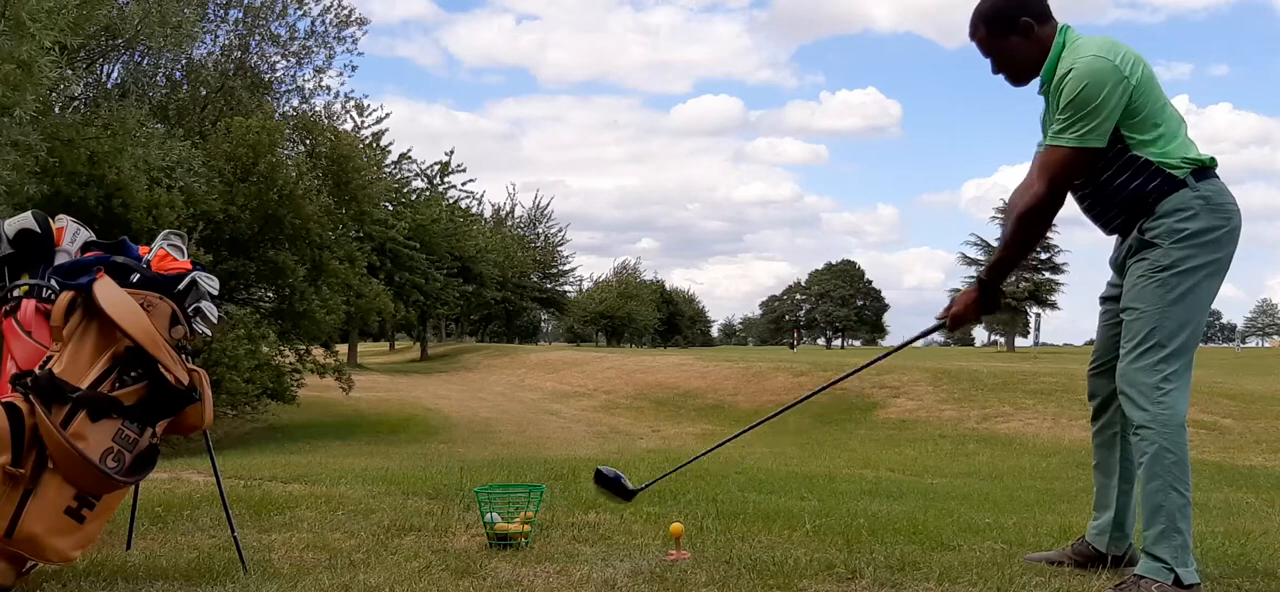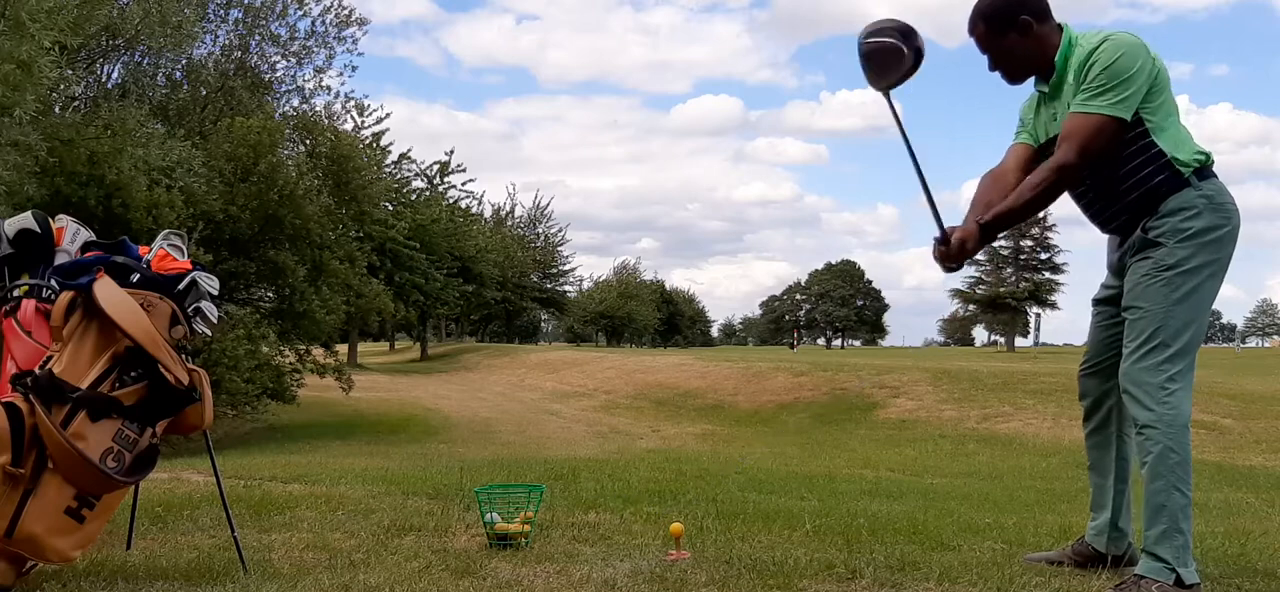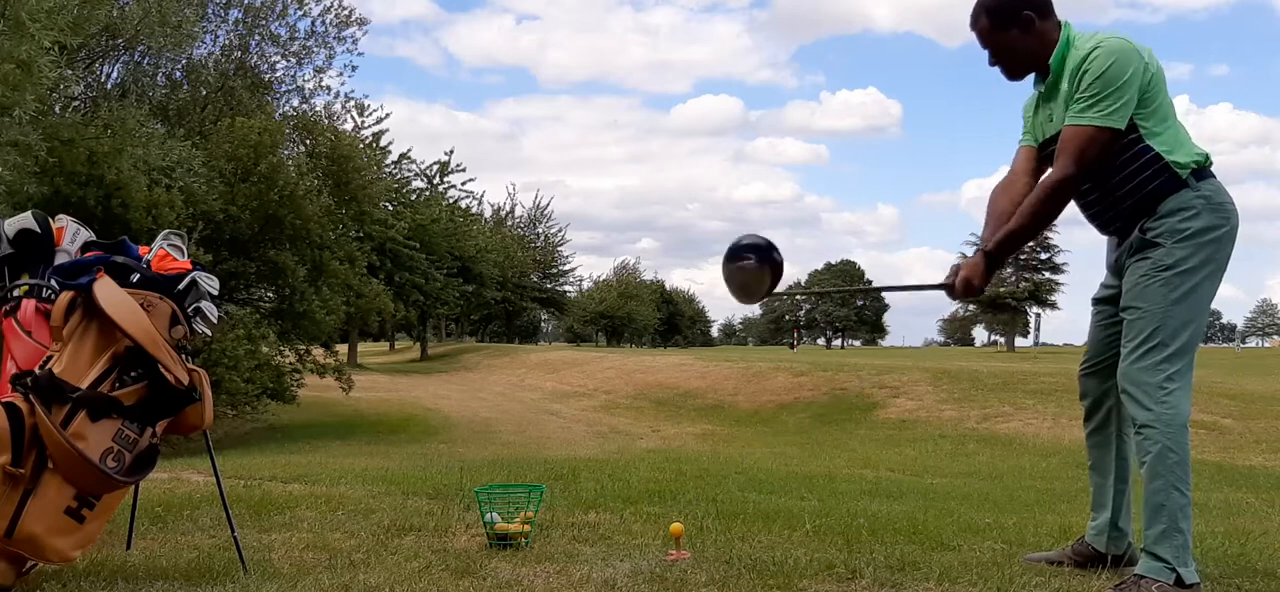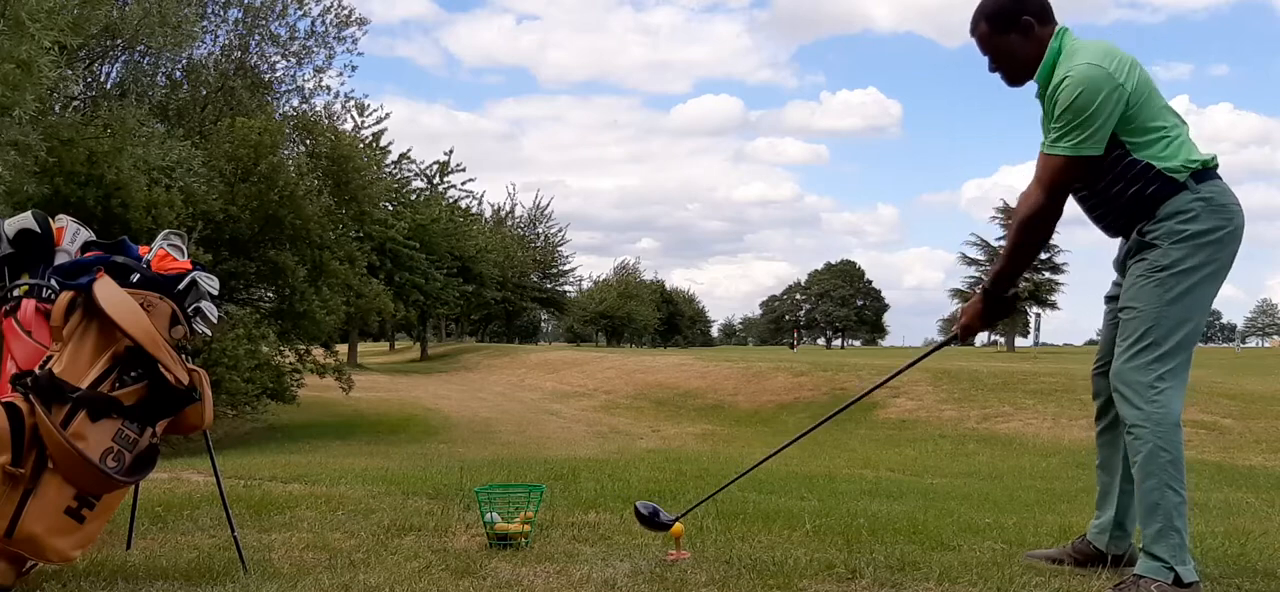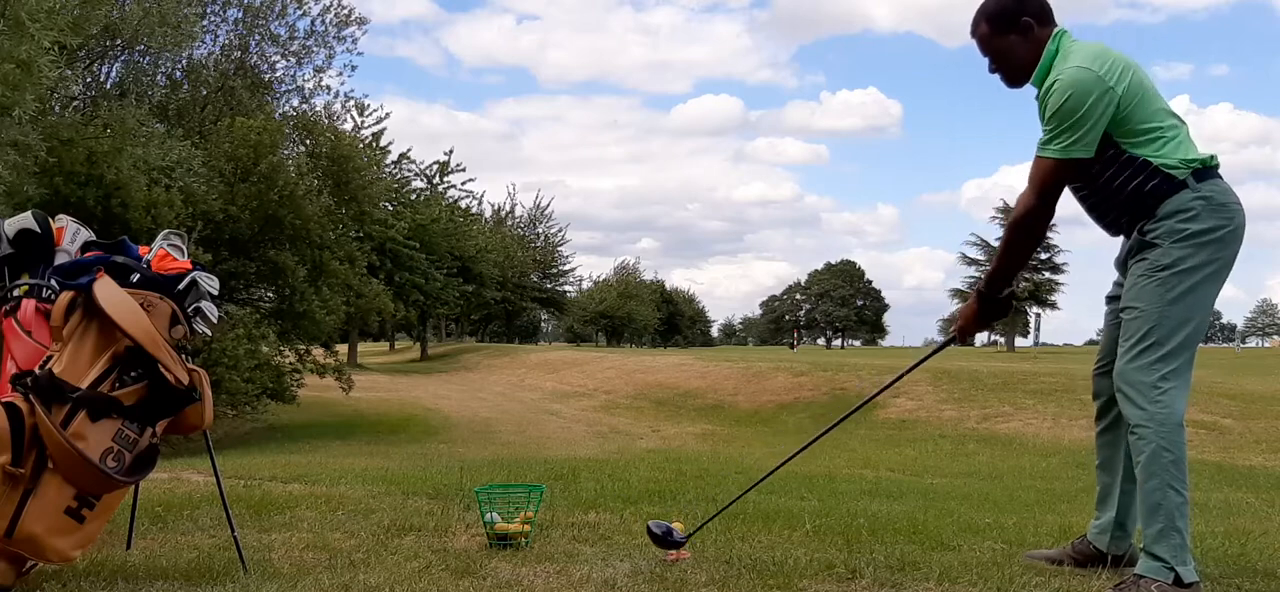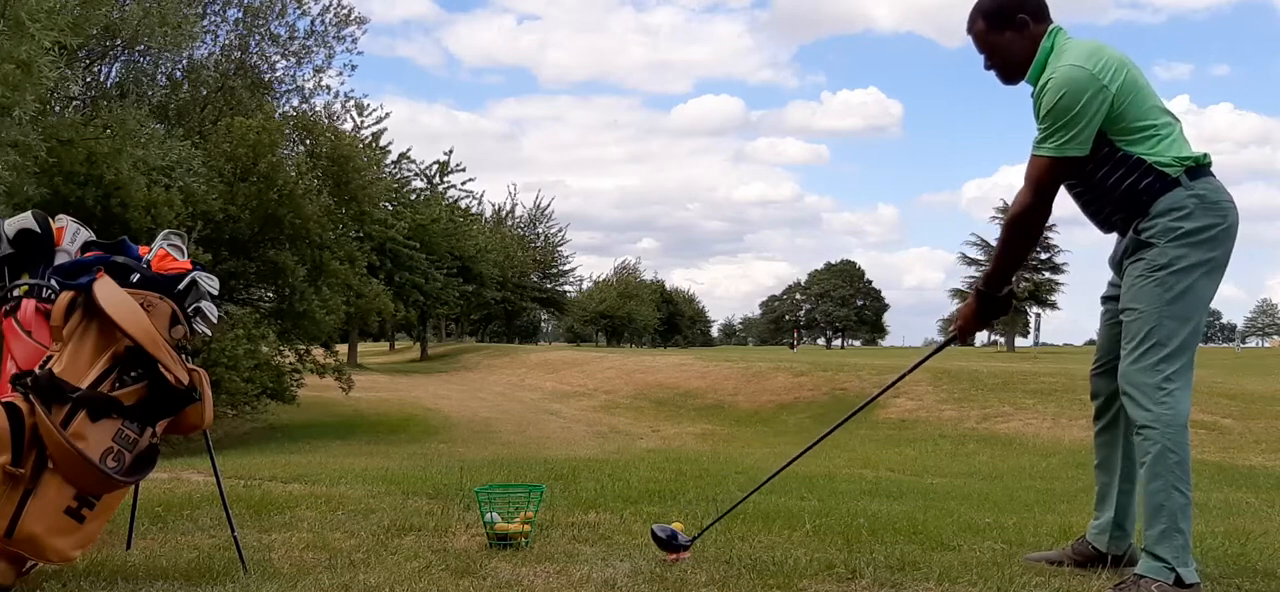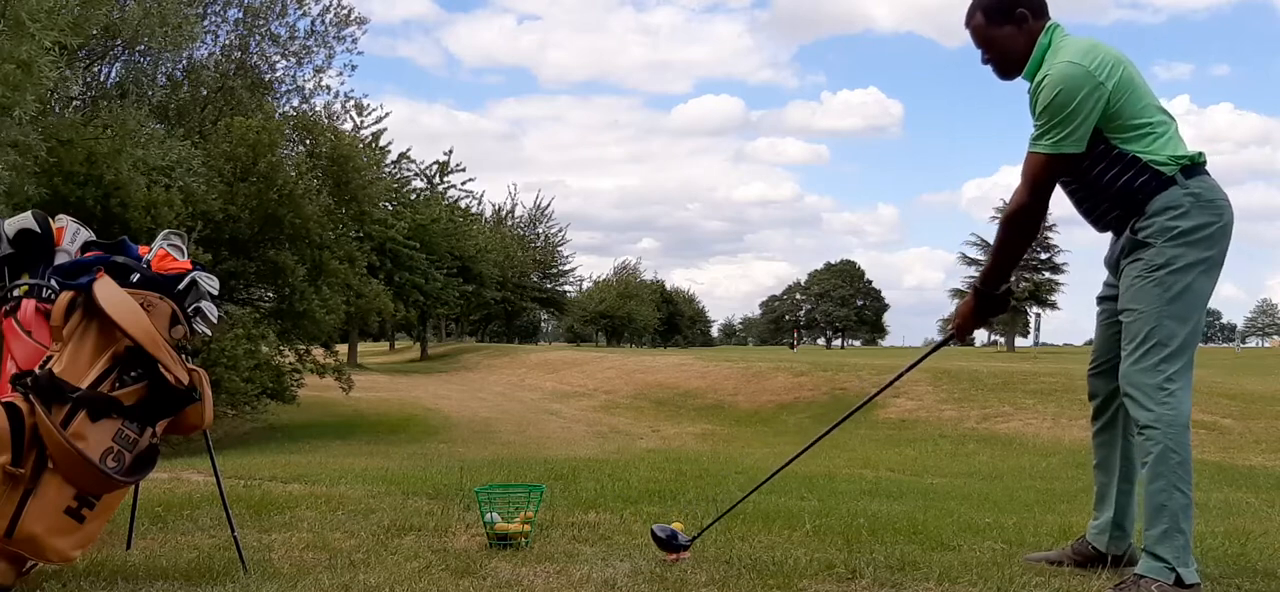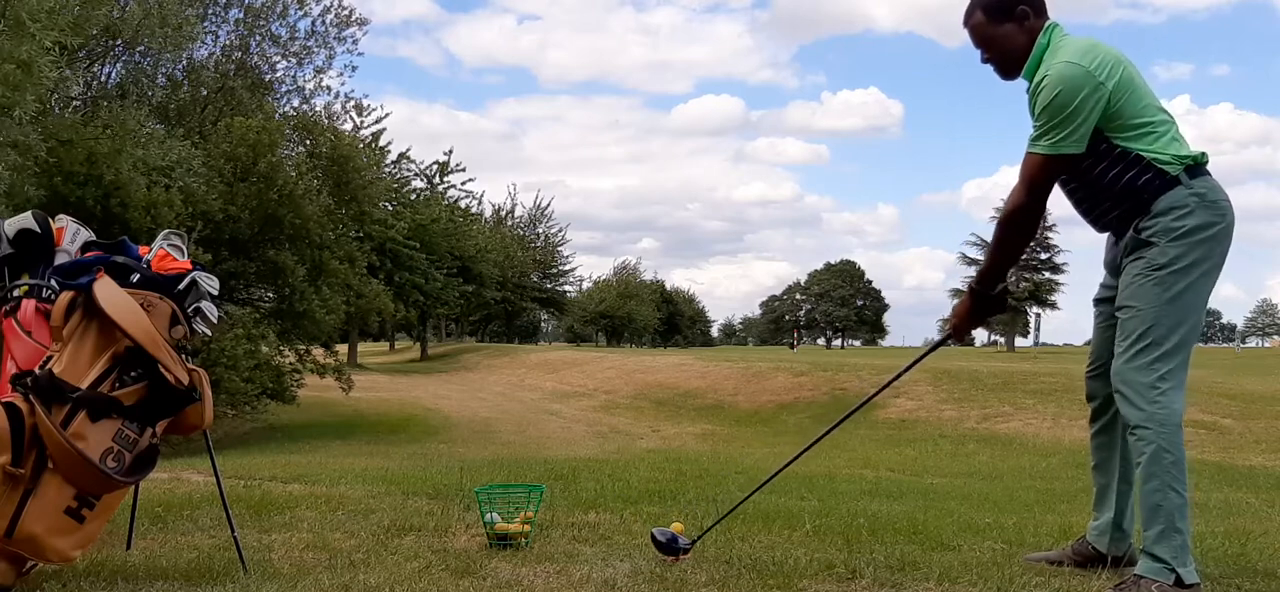
dt=0.3s
person 1, frame 1
left shoulder: (1090, 68)
right shoulder: (1063, 80)
left elbow: (1046, 198)
right elbow: (1030, 186)
left wrist: (985, 284)
right wrist: (995, 278)
left hip: (1185, 220)
right hip: (1147, 231)
left knee: (1146, 383)
right knee: (1109, 380)
right ankle: (1109, 539)
person 1, frame 2
left shoulder: (1113, 52)
right shoulder: (1040, 100)
left elbow: (1071, 163)
right elbow: (1006, 175)
left wrist: (986, 229)
right wrist: (966, 228)
left hip: (1185, 219)
right hip: (1134, 235)
left knee: (1150, 382)
right knee: (1101, 380)
right ankle: (1107, 540)
person 1, frame 3
left shoulder: (1107, 55)
right shoulder: (1041, 98)
left elbow: (1069, 174)
right elbow: (1018, 181)
left wrist: (992, 256)
right wrist: (983, 254)
left hip: (1183, 220)
right hip: (1134, 234)
left knee: (1148, 383)
right knee: (1100, 380)
right ankle: (1107, 539)
person 1, frame 4
left shoulder: (1086, 75)
right shoulder: (1062, 81)
left elbow: (1046, 206)
right elbow: (1036, 194)
left wrist: (991, 294)
right wrist: (1004, 284)
left hip: (1189, 221)
right hip: (1154, 231)
left knee: (1141, 382)
right knee: (1113, 380)
right ankle: (1110, 538)
person 1, frame 5
left shoulder: (1078, 78)
right shoulder: (1066, 78)
left elbow: (1037, 208)
right elbow: (1036, 199)
left wrist: (986, 295)
right wrist: (1002, 285)
left hip: (1189, 220)
right hip: (1156, 230)
left knee: (1144, 383)
right knee: (1113, 381)
right ankle: (1110, 538)
person 1, frame 6
left shoulder: (1071, 76)
right shoulder: (1063, 73)
left elbow: (1033, 206)
right elbow: (1034, 198)
left wrist: (984, 294)
right wrist: (1000, 284)
left hip: (1182, 220)
right hip: (1149, 228)
left knee: (1149, 383)
right knee: (1112, 381)
right ankle: (1109, 538)
person 1, frame 7
left shoulder: (1068, 72)
right shoulder: (1061, 69)
left elbow: (1029, 203)
right elbow: (1032, 198)
left wrist: (983, 291)
right wrist: (999, 282)
left hip: (1176, 218)
right hip: (1144, 228)
left knee: (1150, 383)
right knee: (1109, 381)
right ankle: (1109, 539)
person 1, frame 8
left shoulder: (1068, 73)
right shoulder: (1055, 72)
left elbow: (1027, 203)
right elbow: (1029, 198)
left wrist: (979, 291)
right wrist: (995, 282)
left hip: (1179, 220)
right hip: (1142, 229)
left knee: (1141, 382)
right knee: (1106, 383)
right ankle: (1109, 538)
